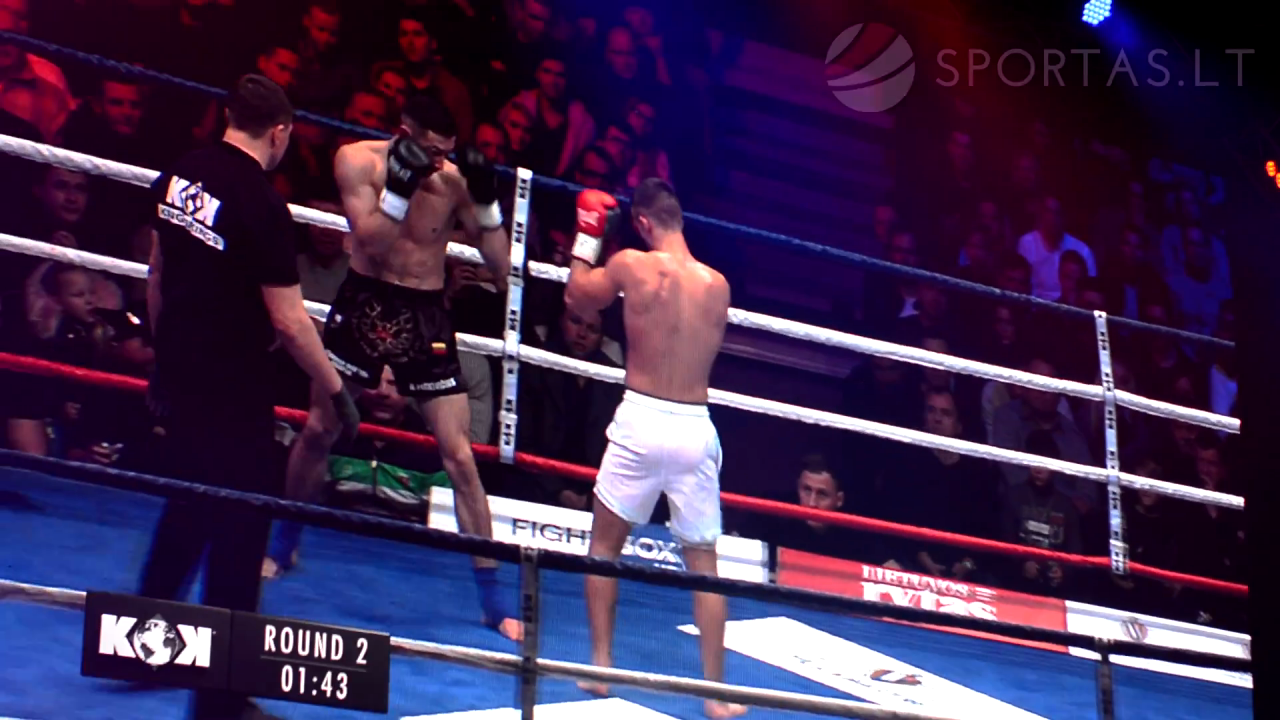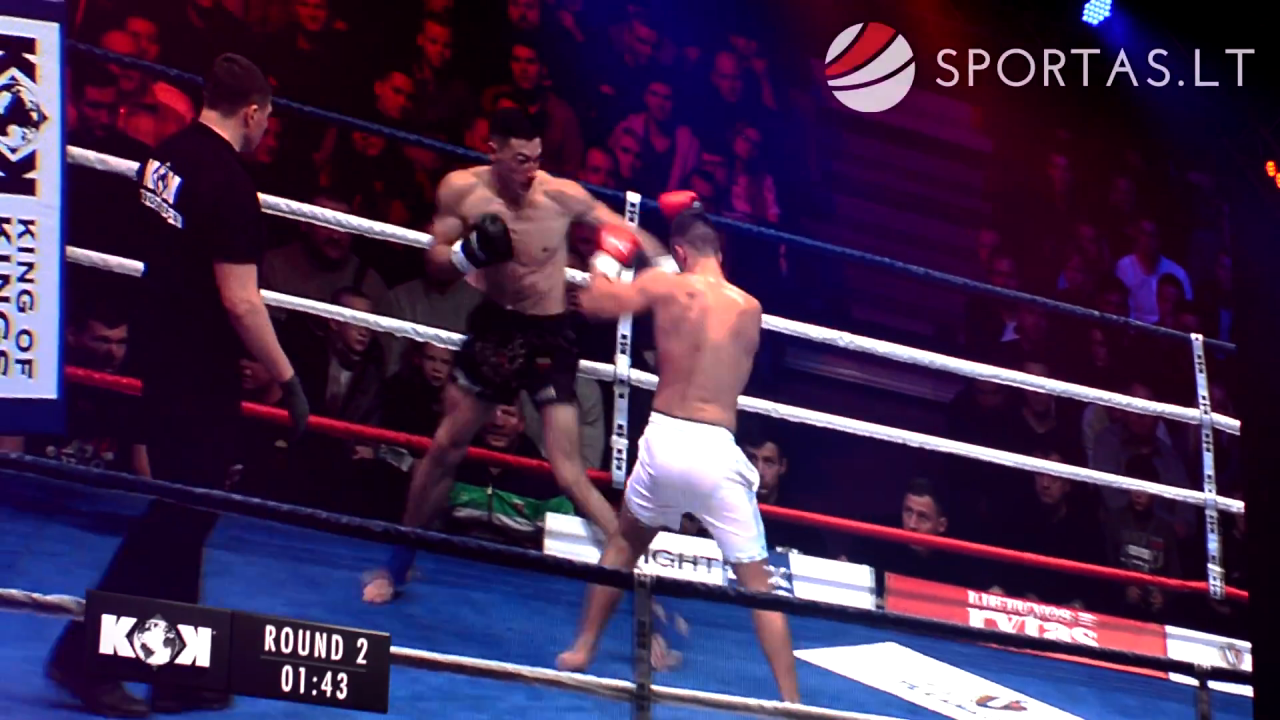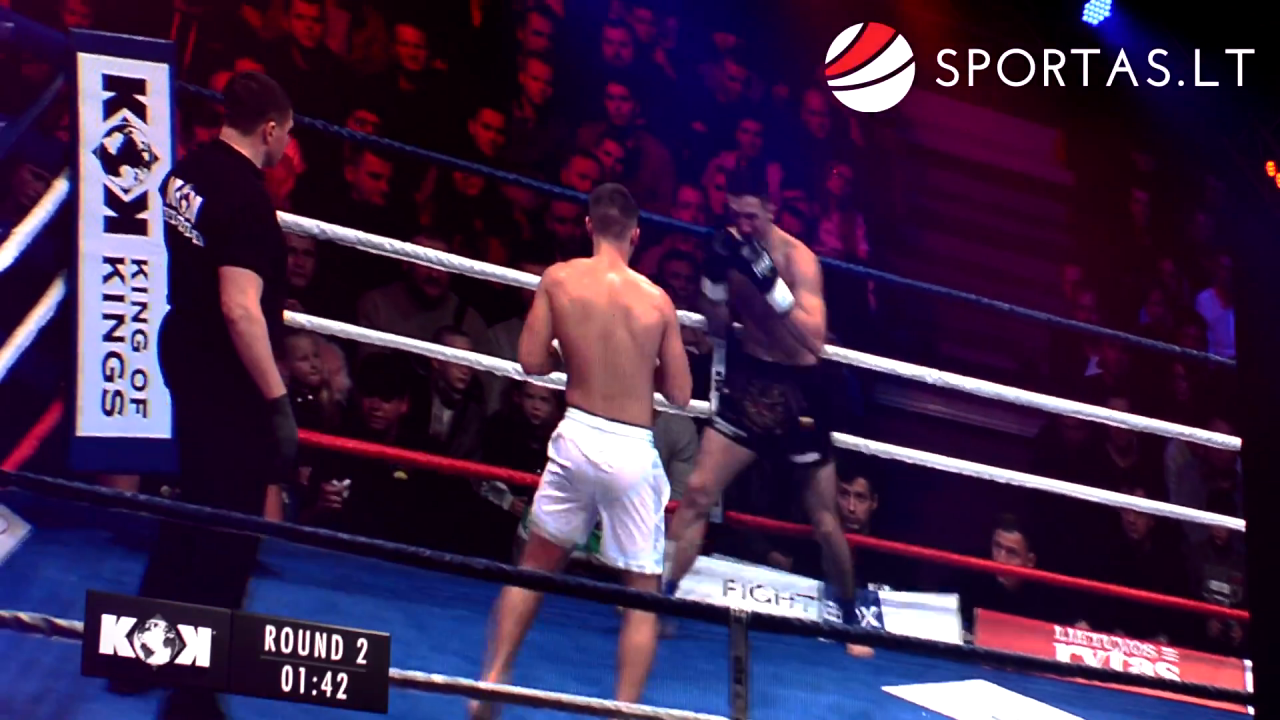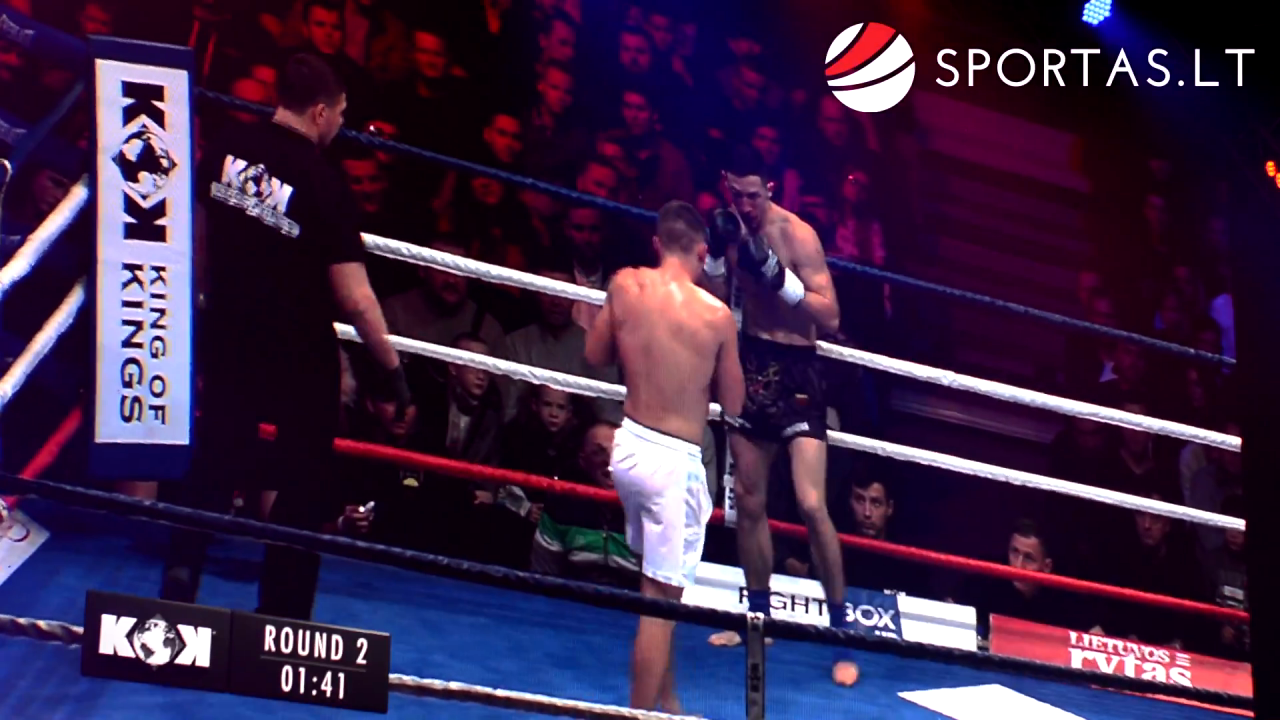
dt=0.7s
person 1, frame 1
left shoulder: (178, 175)
right shoulder: (262, 206)
left elbow: (157, 274)
right elbow: (288, 320)
right wrist: (337, 390)
left hip: (179, 369)
right hip: (232, 381)
left knee: (192, 505)
right knee: (240, 522)
person 1, frame 2
left shoulder: (164, 154)
right shoulder: (228, 185)
right elbow: (241, 301)
right wrist: (288, 379)
left hip: (160, 345)
right hip: (198, 360)
left knee: (187, 500)
right knee: (184, 505)
right ankle: (82, 652)
person 1, frame 3
left shoulder: (189, 170)
right shoulder: (246, 197)
right elbow: (242, 309)
right wrist: (278, 401)
left hip: (186, 357)
right hip: (227, 374)
left knee: (198, 505)
right knee: (230, 527)
person 1, frame 4
left shoulder: (227, 151)
right shoulder: (322, 181)
left elbow: (204, 243)
right elbow: (354, 295)
right wrist: (389, 369)
left hip: (229, 339)
right hip: (300, 351)
left knee: (214, 463)
right knee: (305, 482)
left ankle: (181, 573)
right ankle: (280, 622)
person 2, frame 1
left shoulder: (632, 264)
right shoulder: (718, 286)
left elbow: (578, 301)
left wrist: (587, 235)
left hip: (641, 422)
right hip: (695, 430)
left knee: (604, 546)
right knee: (702, 563)
left ankle: (599, 665)
person 2, frame 2
left shoulder: (667, 287)
right shoulder: (748, 307)
left elbow: (597, 303)
left wrist: (609, 256)
left hip: (662, 441)
right hip: (715, 451)
left knee: (626, 541)
right knee: (758, 585)
left ankle: (584, 649)
right ankle: (791, 706)
person 2, frame 3
left shoulder: (558, 278)
right shoulder: (657, 301)
left elbow: (532, 360)
right elbow: (680, 395)
left hip: (576, 438)
right hip: (633, 453)
left knee: (536, 566)
right knee: (642, 599)
person 2, frame 4
left shoulder: (624, 285)
right shoulder: (715, 315)
left elbow: (595, 355)
right elbow: (732, 403)
left hip: (629, 447)
right hip: (675, 461)
left knee: (657, 585)
right knee: (661, 601)
left ankle: (664, 705)
person 3, frame 1
left shoulder: (457, 181)
right shoulder: (358, 160)
left elbow: (499, 267)
right elbow: (368, 241)
left wrist: (487, 200)
right wrist: (400, 185)
left hip: (425, 316)
right hip: (363, 304)
left knee: (460, 459)
right knee: (316, 432)
left ankle: (494, 599)
right ankle: (282, 546)
person 3, frame 2
left shoulder: (564, 194)
right shoulder: (461, 189)
left elbow: (619, 231)
right elbow: (438, 261)
left wrist: (664, 263)
right wrist: (470, 251)
left hip: (548, 338)
right hip: (493, 329)
left knee: (569, 477)
right knee: (442, 453)
right ankle: (397, 566)
person 3, frame 3
left shoulder: (797, 258)
right shoulder: (725, 242)
left elbow: (815, 341)
right elbow: (717, 327)
left wrist: (769, 282)
right wrist: (715, 279)
left hip: (798, 392)
right hip: (747, 384)
left knee: (824, 524)
right knee: (697, 493)
left ankle: (850, 619)
person 3, frame 4
left shoulder: (797, 235)
right shoulder: (727, 225)
left elbow: (830, 319)
right elbow: (711, 301)
left wrist: (779, 275)
right wrist: (716, 254)
left hip: (796, 369)
right hip: (750, 362)
left knee: (811, 504)
right knee: (748, 504)
left ankle: (840, 628)
right ankle: (758, 616)
